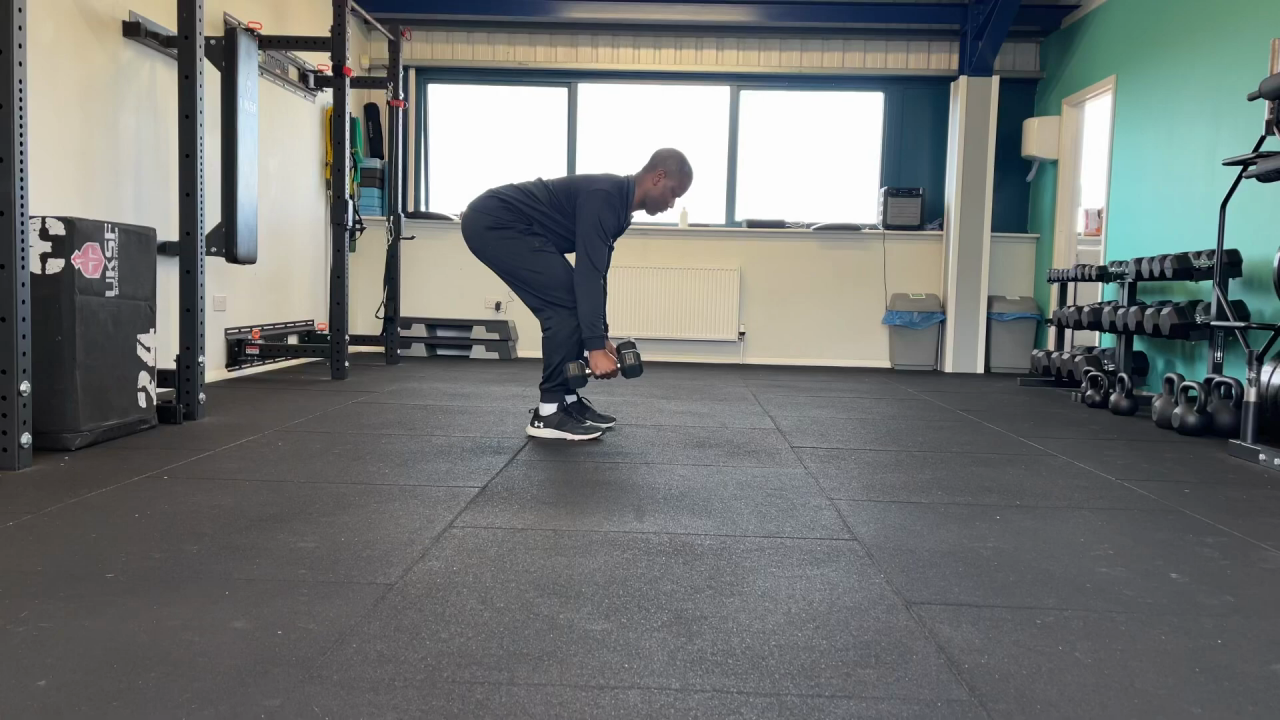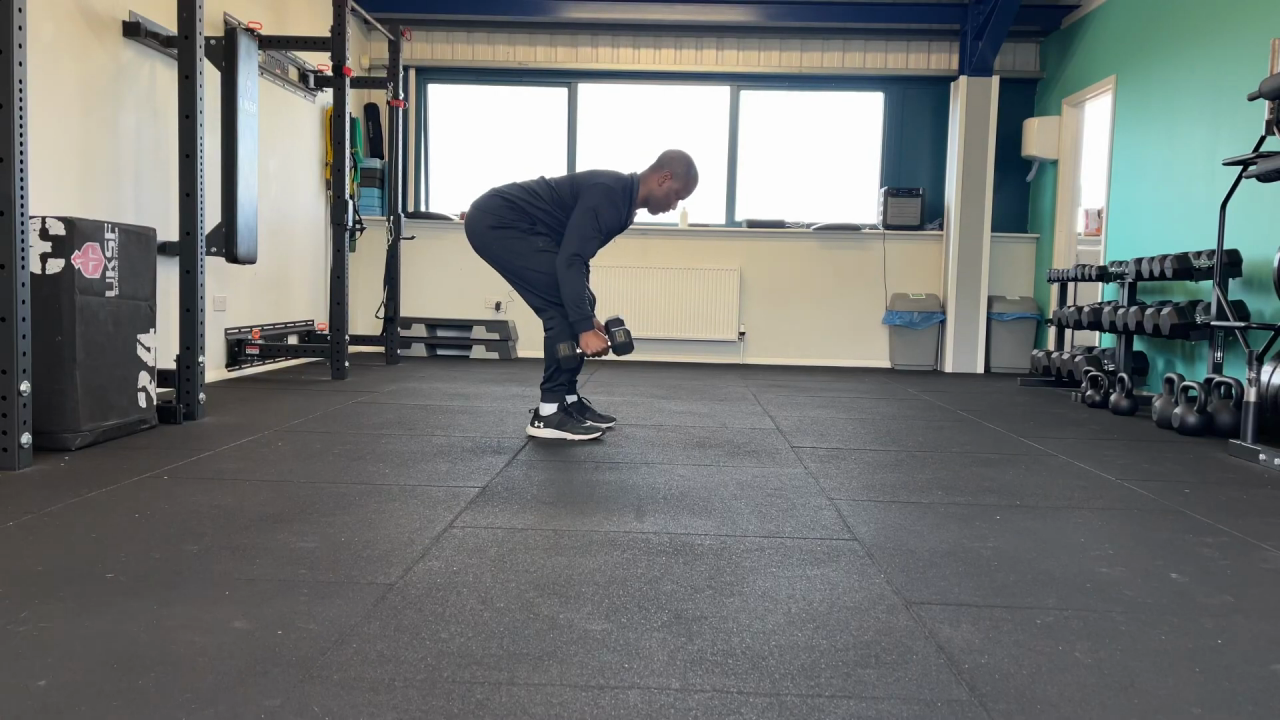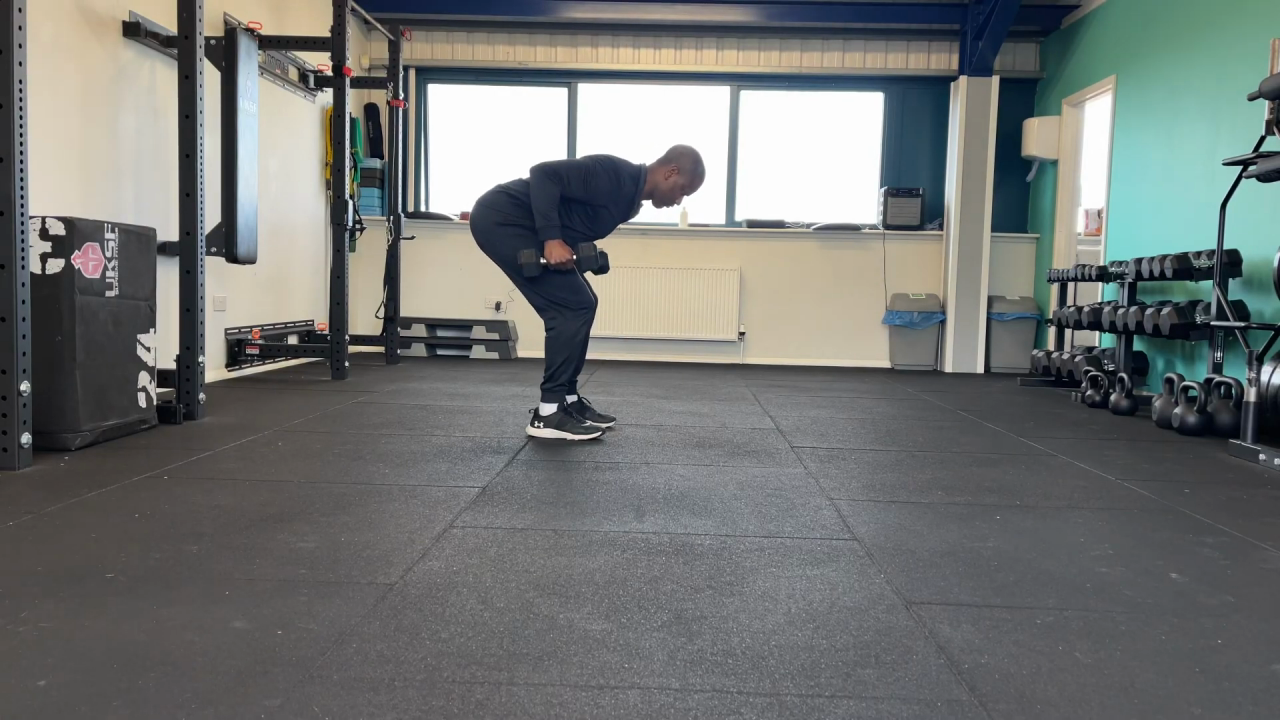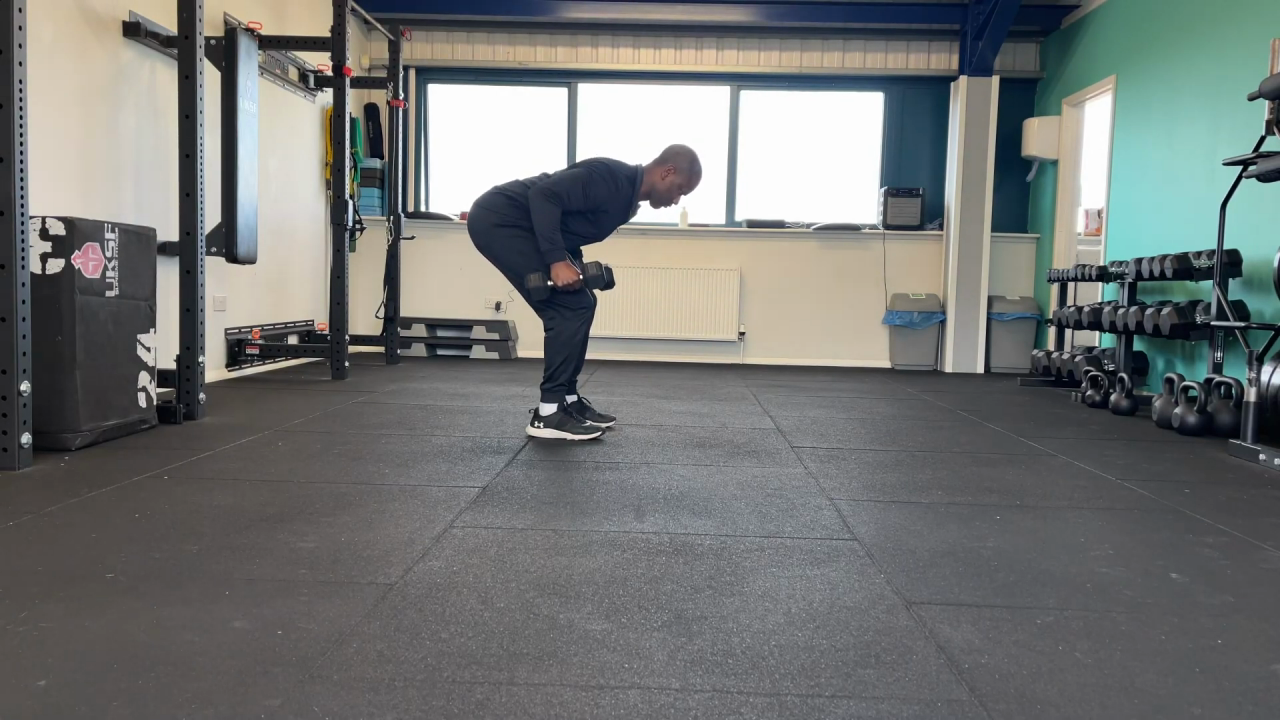
dt=1s
person 1, frame 1
left shoulder: (618, 204)
right shoulder: (605, 197)
left elbow: (596, 273)
right elbow: (587, 273)
left wrist: (600, 337)
right wrist: (595, 347)
left hip: (502, 223)
right hip: (492, 221)
left knee: (569, 304)
right knee: (566, 305)
left ankle: (565, 401)
right ankle: (548, 413)
person 1, frame 2
left shoulder: (622, 202)
right shoulder: (609, 195)
left elbow: (575, 256)
right elbow: (569, 260)
left wrist: (588, 319)
right wrist: (584, 328)
left hip: (507, 224)
right hip: (496, 222)
left knee: (576, 307)
right knee: (569, 311)
left ankle: (567, 400)
right ankle: (549, 413)
person 1, frame 3
left shoulder: (630, 198)
right shoulder: (615, 176)
right elbow: (544, 173)
right wrist: (552, 238)
left hip: (516, 222)
right hip: (500, 218)
left knee: (581, 305)
right knee: (572, 306)
left ankle: (567, 400)
right ankle: (549, 414)
person 1, frame 4
left shoulder: (627, 197)
right shoulder: (612, 178)
right elbow: (543, 195)
left wrist: (577, 270)
right wrist: (557, 261)
left hip: (511, 223)
right hip: (497, 219)
left knee: (579, 303)
right knee: (571, 307)
left ankle: (567, 400)
right ankle: (548, 414)
